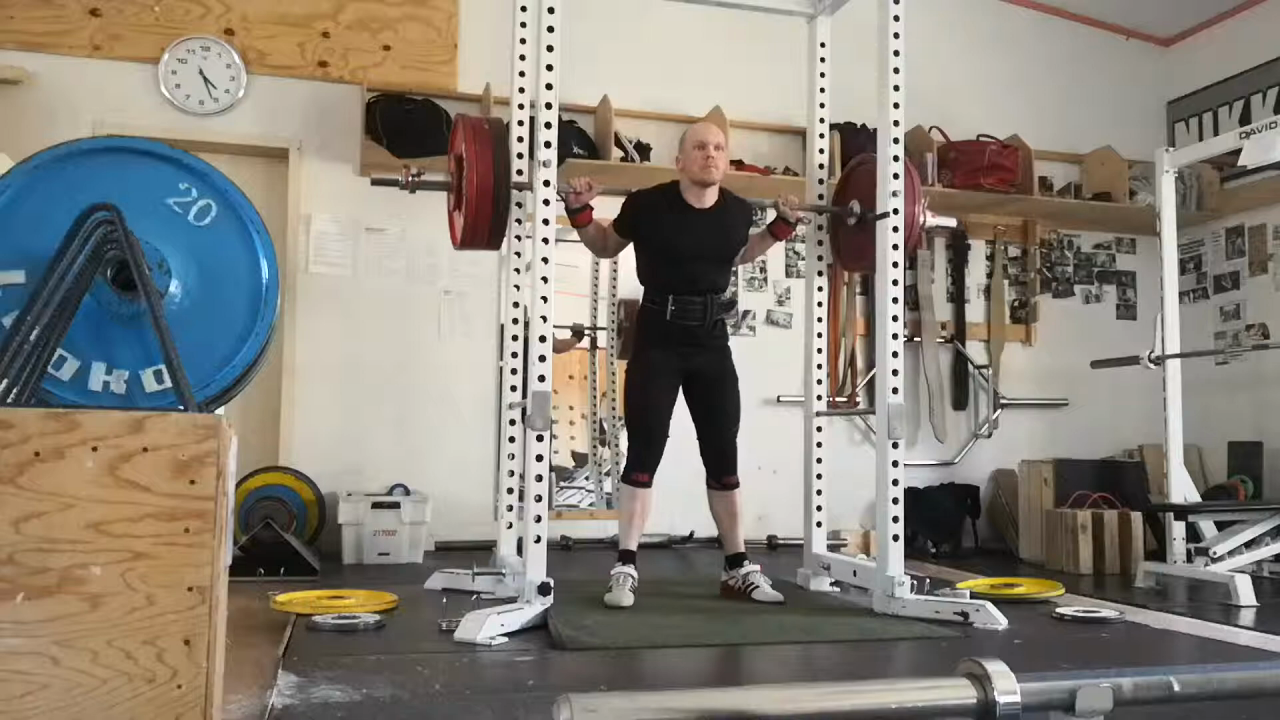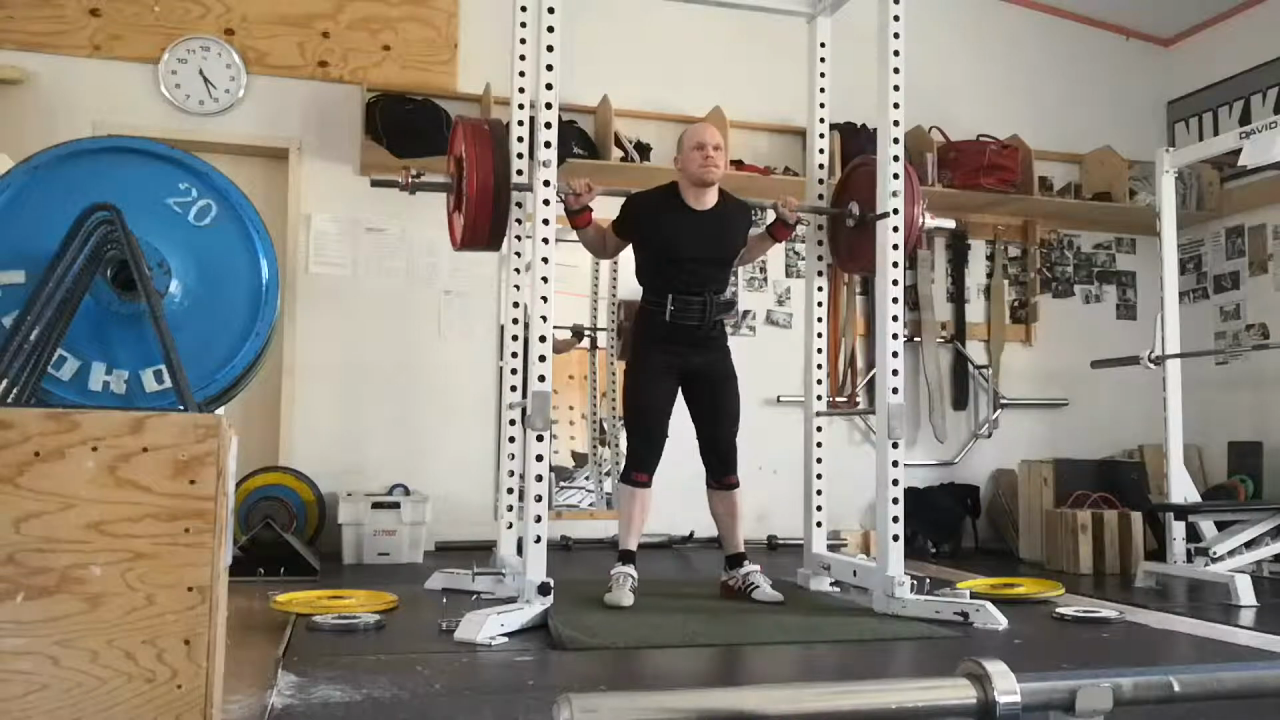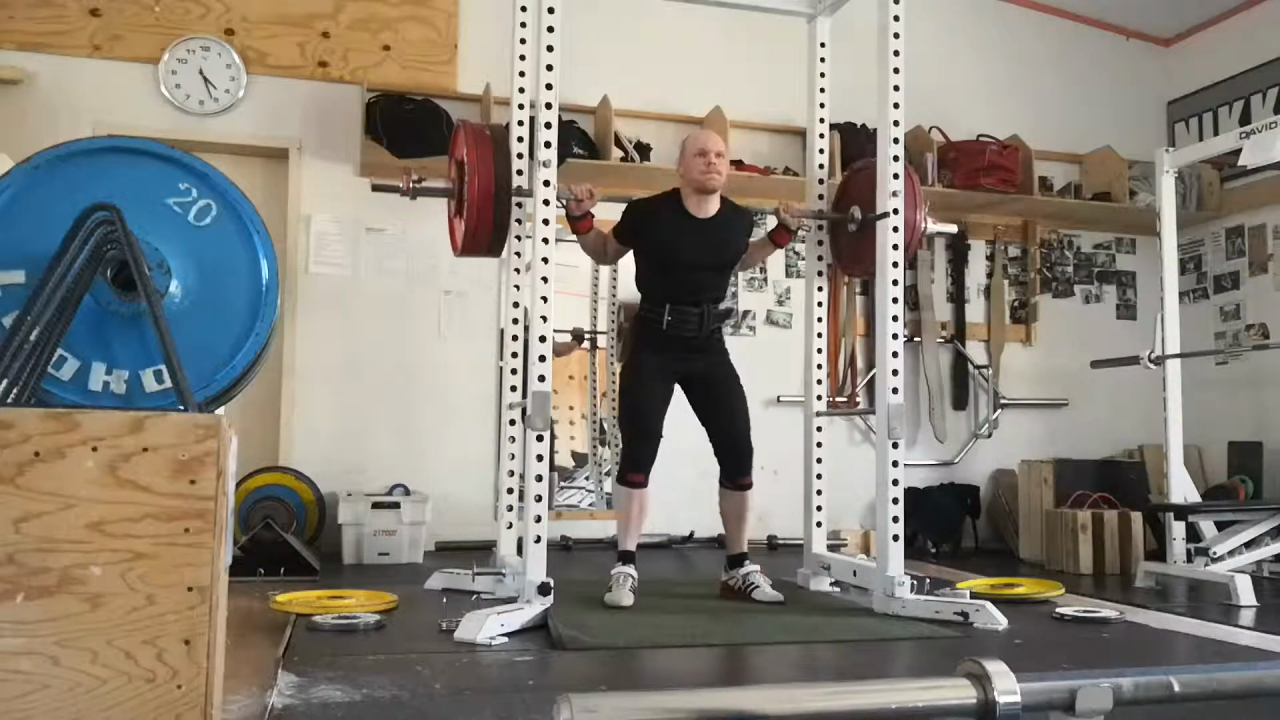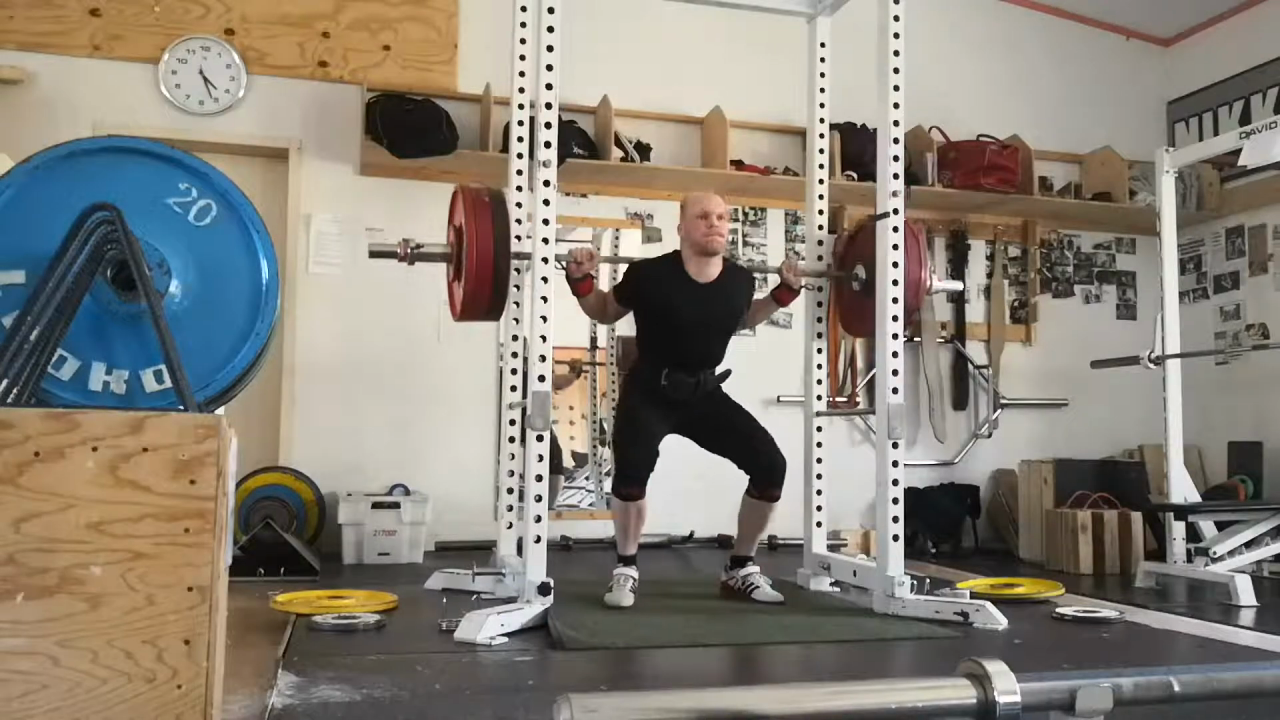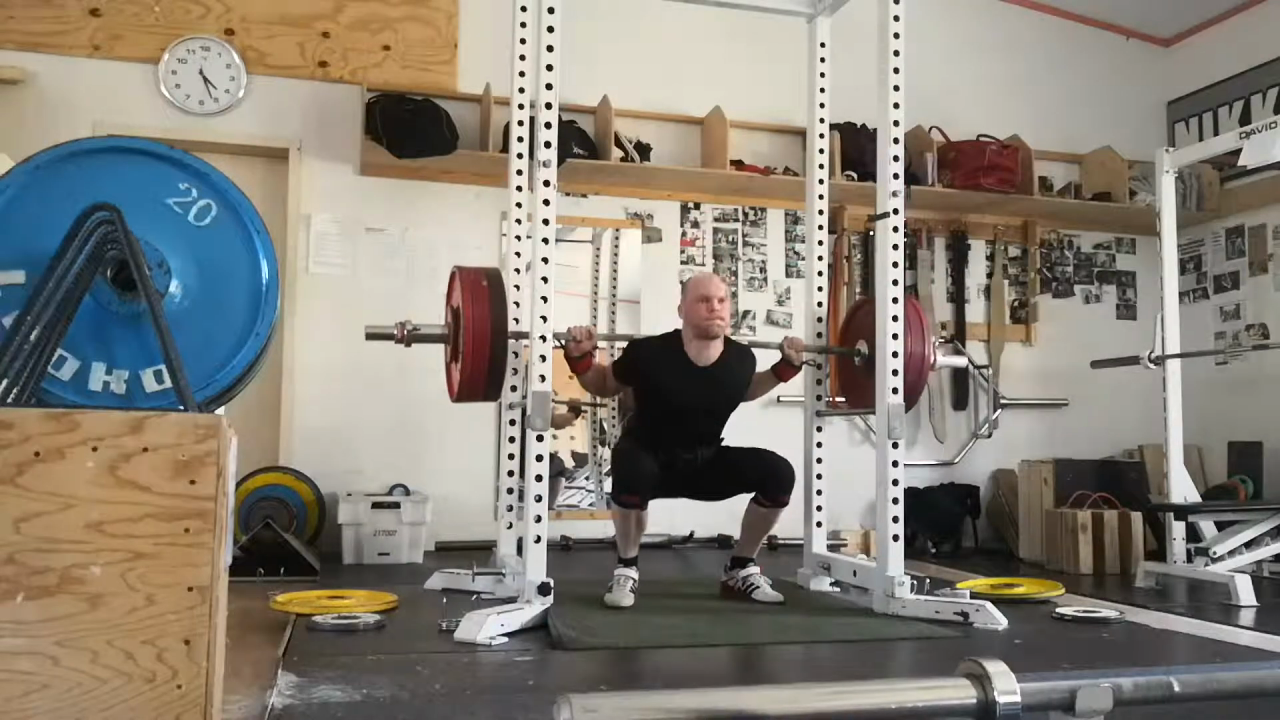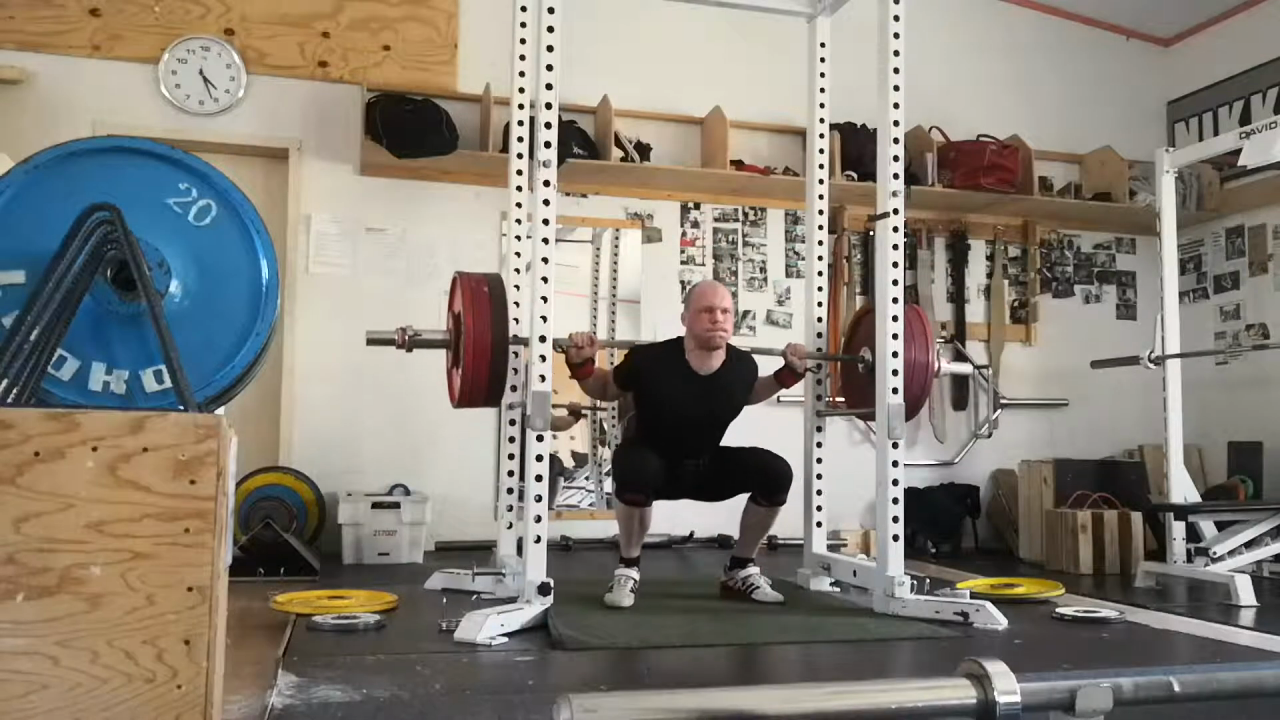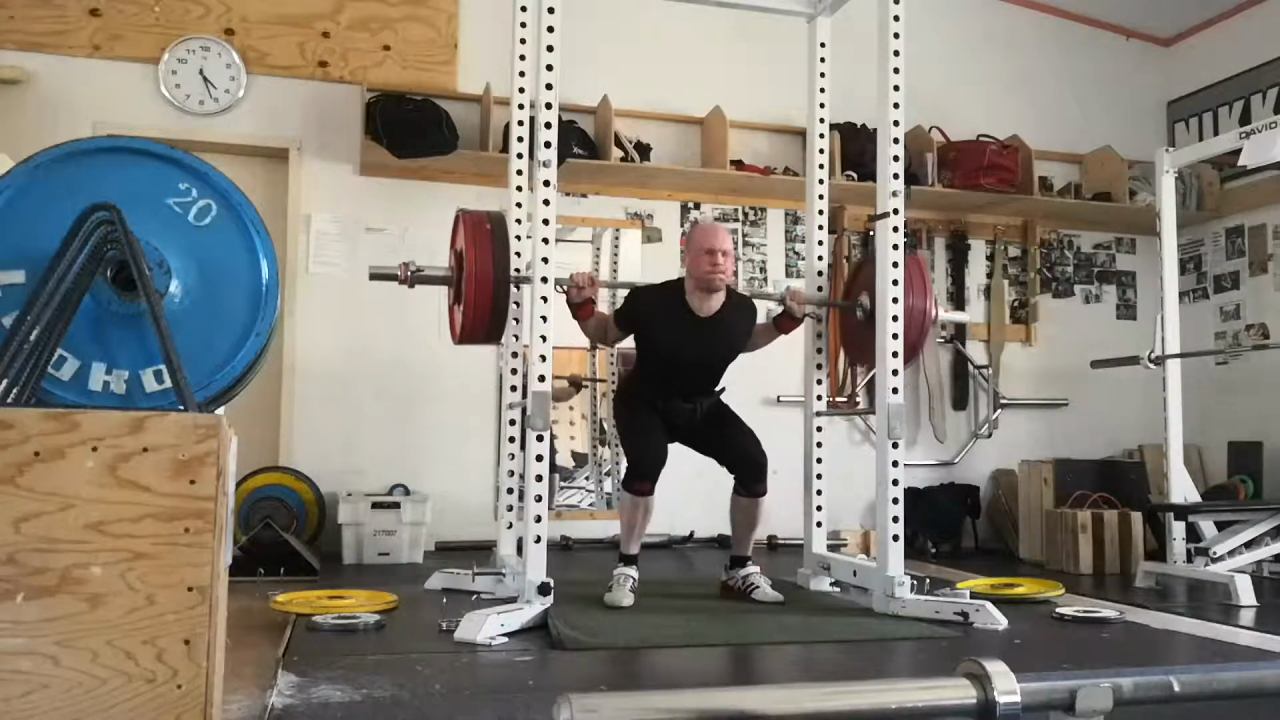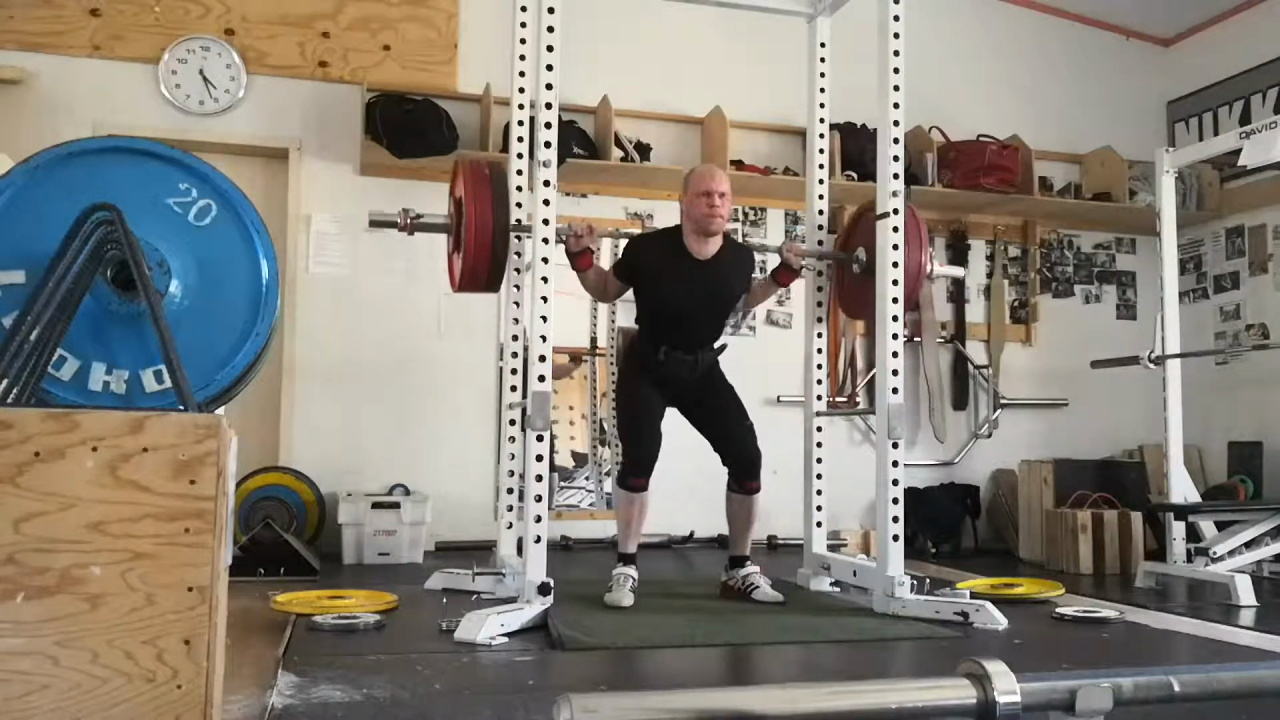
dt=0.5s
person 1, frame 1
left shoulder: (738, 211)
right shoulder: (647, 205)
right elbow: (605, 247)
left wrist: (782, 225)
right wrist: (579, 212)
left hip: (712, 343)
right hip: (657, 341)
left knee: (723, 457)
right knee: (644, 454)
left ankle: (738, 568)
right ankle: (625, 568)
person 1, frame 2
left shoulder: (737, 212)
right shoulder: (647, 207)
right elbow: (605, 248)
left wrist: (781, 228)
right wrist: (578, 213)
left hip: (711, 343)
right hip: (655, 342)
left knee: (723, 457)
right knee: (643, 454)
left ankle: (738, 568)
right ankle: (625, 568)
person 1, frame 3
left shoulder: (738, 220)
right shoulder: (649, 213)
right elbow: (606, 253)
left wrist: (783, 233)
right wrist: (580, 219)
left hip: (707, 346)
right hip: (653, 344)
left knee: (738, 453)
right knee: (639, 454)
left ankle: (738, 569)
right ankle: (625, 569)
person 1, frame 4
left shoulder: (739, 280)
right shoulder: (650, 274)
right elbow: (606, 312)
left wrist: (785, 292)
right wrist: (581, 281)
left hip: (705, 395)
right hip: (649, 393)
left knee: (770, 465)
right knee: (633, 467)
left ankle: (740, 569)
right ankle: (626, 569)
person 1, frame 5
left shoulder: (740, 360)
right shoulder: (650, 354)
right elbow: (605, 386)
left wrist: (786, 367)
right wrist: (580, 359)
left hip: (707, 463)
right hip: (651, 460)
left knee: (778, 474)
right knee: (633, 472)
left ankle: (740, 570)
right ankle: (627, 570)
person 1, frame 6
left shoulder: (742, 367)
right shoulder: (650, 361)
right elbow: (606, 390)
left wrist: (789, 375)
right wrist: (581, 365)
left hip: (708, 467)
right hip: (652, 465)
left knee: (775, 472)
right knee: (636, 468)
left ankle: (739, 570)
right ankle: (628, 570)
person 1, frame 7
left shoulder: (741, 310)
right shoulder: (651, 302)
right elbow: (606, 335)
left wrist: (788, 320)
right wrist: (581, 306)
left hip: (702, 406)
right hip: (644, 403)
left knee: (753, 462)
right knee: (646, 463)
left ankle: (740, 570)
right ankle: (626, 569)
person 1, frame 8
left shoulder: (740, 259)
right shoulder: (649, 250)
right elbow: (605, 290)
left wrist: (785, 273)
right wrist: (580, 256)
left hip: (703, 370)
right hip: (647, 370)
left knee: (747, 458)
right knee: (641, 457)
left ankle: (739, 570)
right ankle: (625, 569)
